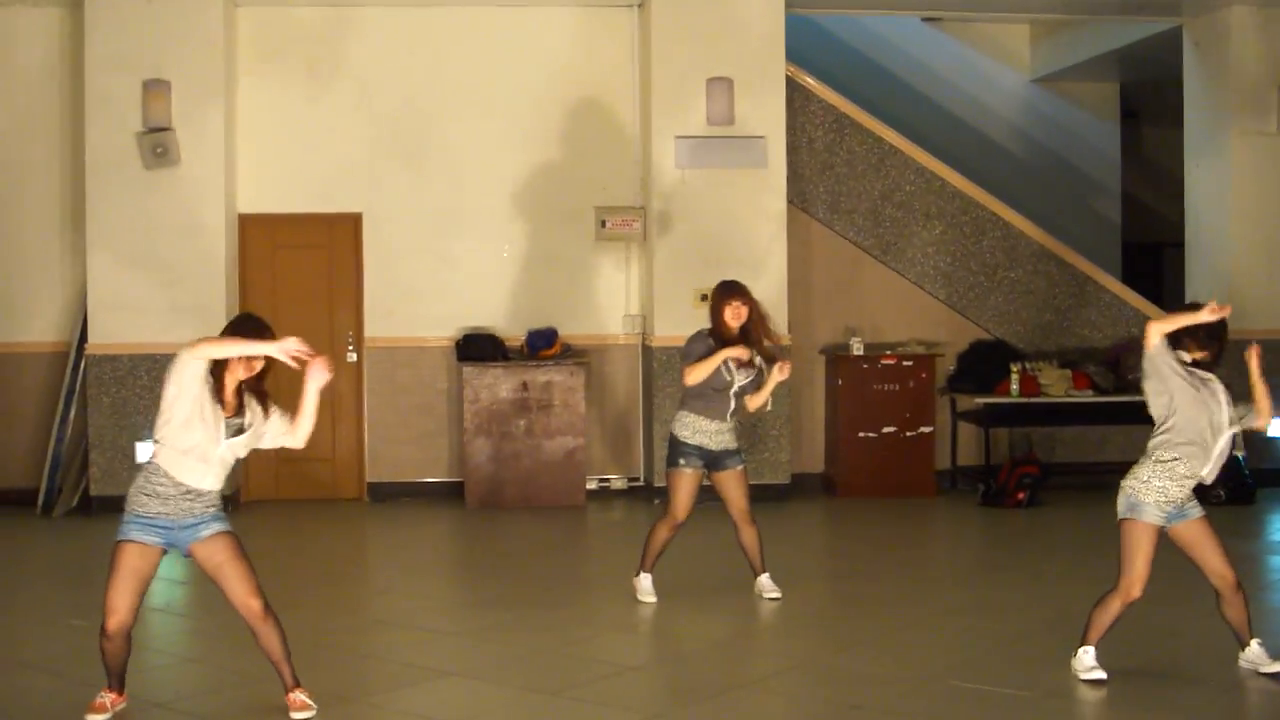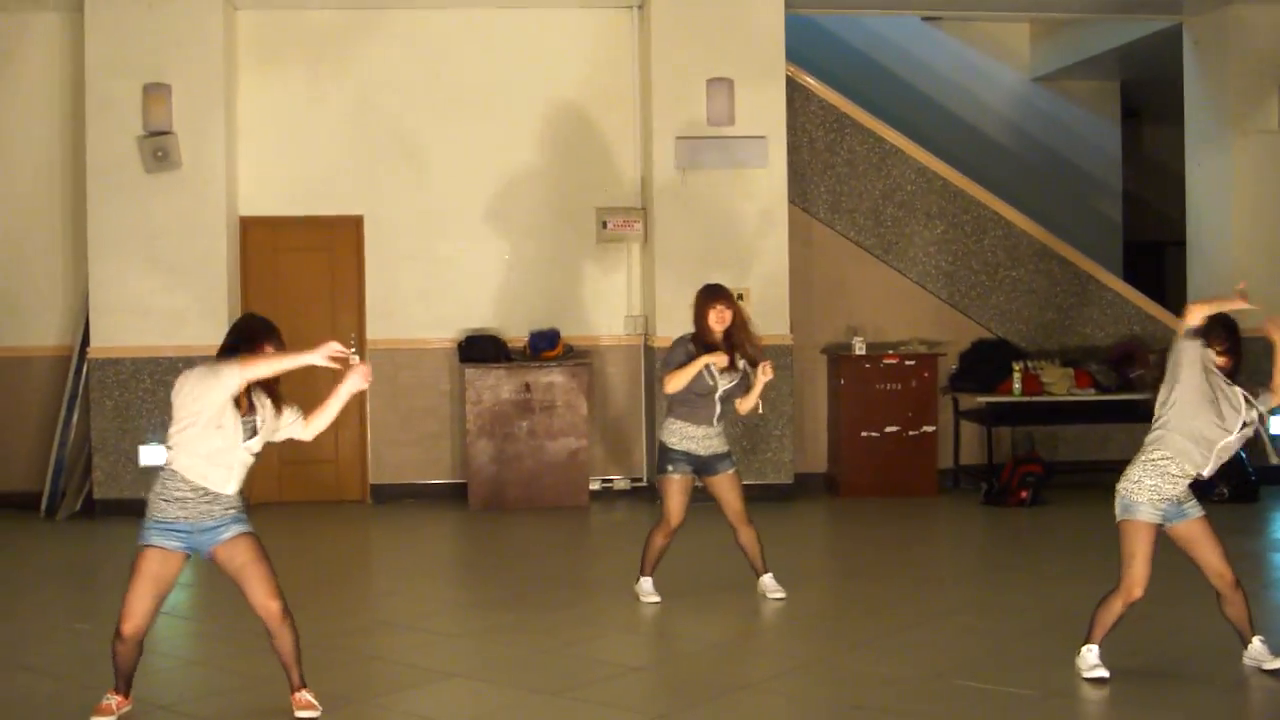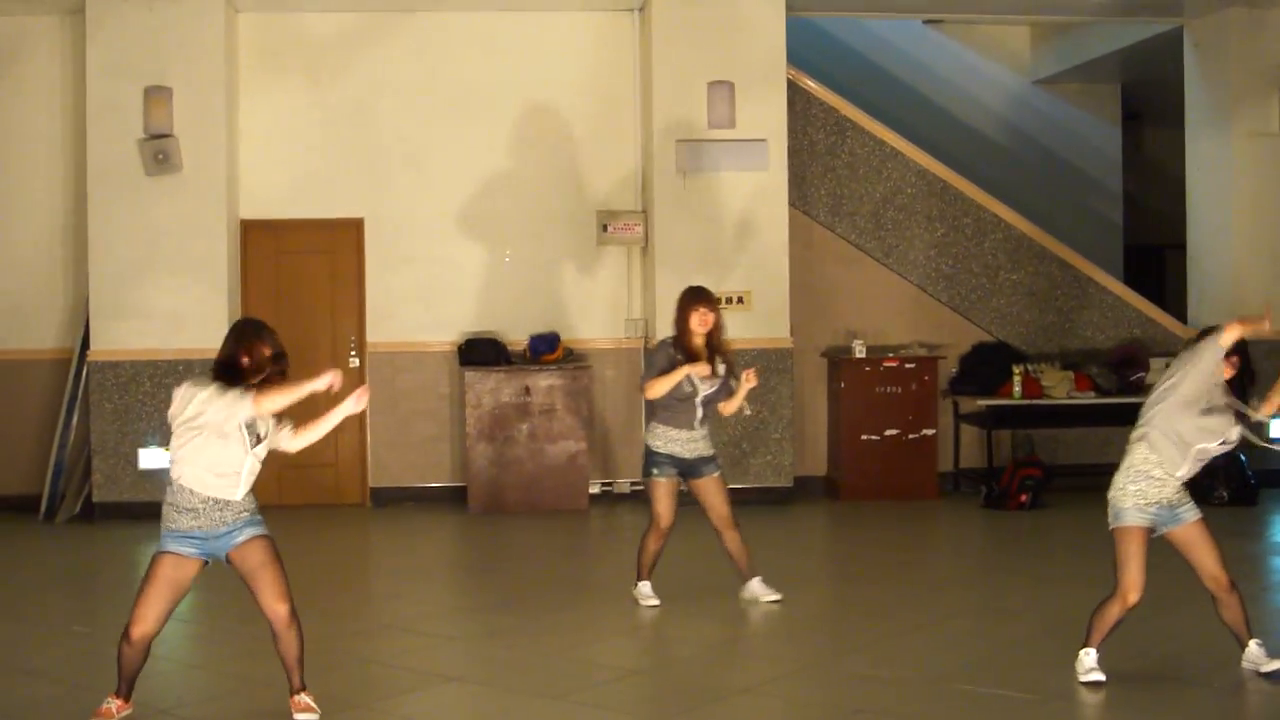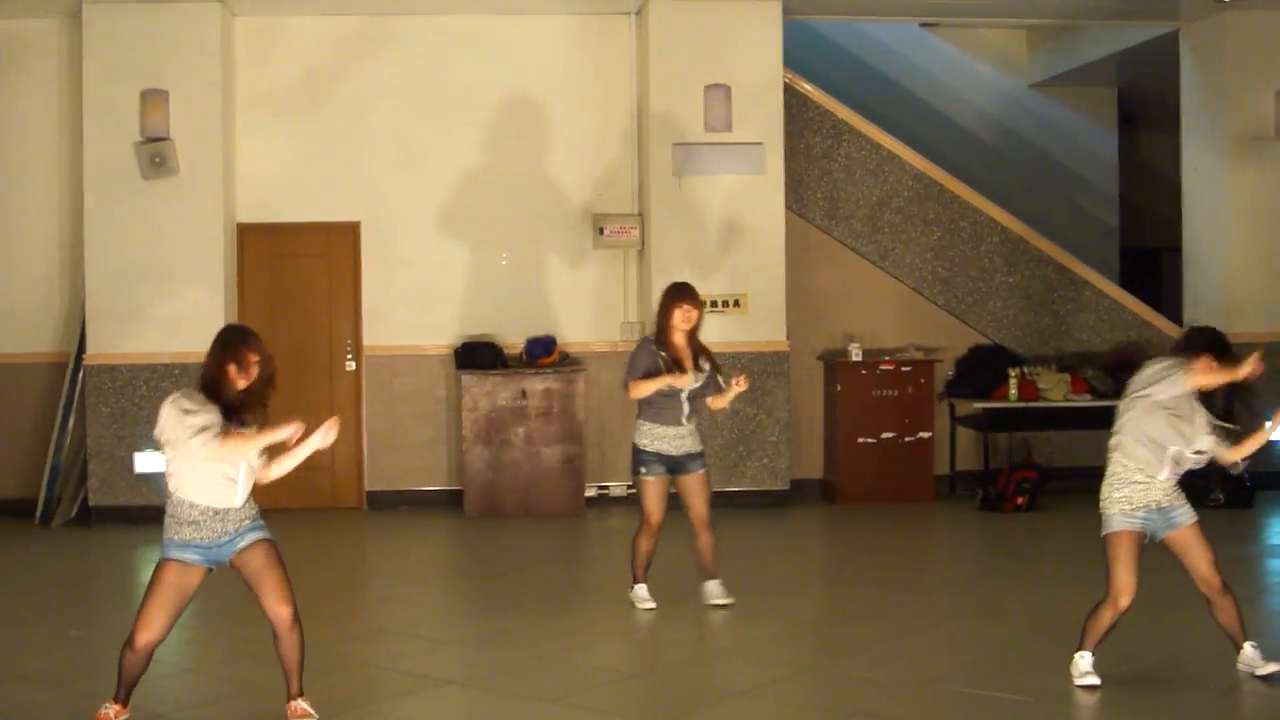
dt=0.1s
person 1, frame 1
left shoulder: (253, 406)
right shoulder: (191, 382)
left elbow: (296, 436)
right elbow: (194, 350)
left wrist: (312, 388)
right wrist: (268, 345)
left hip: (204, 514)
right hip: (152, 509)
left knee: (254, 606)
right knee: (115, 622)
person 1, frame 2
left shoulder: (262, 402)
right shoulder: (198, 386)
left elbow: (307, 428)
right elbow: (242, 369)
left wrist: (347, 387)
right wrist: (311, 354)
left hip: (224, 515)
right hip: (172, 513)
left knee: (274, 608)
right knee: (130, 626)
person 1, frame 3
left shoulder: (252, 410)
right shoulder: (196, 394)
left elbow: (293, 441)
right elbow: (252, 404)
left wrist: (345, 408)
right wrist: (314, 383)
left hip: (242, 521)
right hip: (188, 526)
left knee: (281, 610)
right knee: (140, 630)
person 1, frame 4
left shoulder: (241, 413)
right shoulder: (181, 408)
left elbow: (264, 472)
right elbow: (214, 449)
left wrist: (312, 442)
right wrist: (274, 433)
left hip: (243, 527)
right hip: (188, 535)
left knee: (283, 612)
right knee: (143, 637)
person 2, frame 1
left shoulder: (1214, 389)
right shoulder: (1167, 369)
right elbow: (1153, 327)
right wrist: (1201, 315)
left hip: (1182, 497)
right hip: (1149, 489)
left knee: (1227, 580)
right knee: (1130, 588)
right ankle: (1084, 653)
person 2, frame 2
left shoulder: (1232, 397)
right shoulder: (1190, 365)
right elbow: (1192, 316)
right wrist: (1228, 303)
left hip: (1179, 494)
right hip: (1145, 487)
left knee: (1225, 577)
right knee: (1132, 588)
right ankle: (1089, 651)
person 2, frame 3
left shoulder: (1221, 406)
right shoulder: (1189, 371)
right elbow: (1231, 332)
left hip: (1174, 497)
right hip: (1133, 494)
left knee: (1221, 581)
right knee: (1129, 593)
right ankle: (1087, 656)
person 2, frame 4
left shoulder: (1194, 411)
right shoulder: (1159, 373)
left elbow: (1231, 455)
right elbow: (1199, 378)
right wrist: (1238, 372)
left hip: (1169, 500)
right hip: (1125, 499)
left knee: (1215, 584)
right knee: (1121, 597)
left ankle: (1246, 652)
right ankle: (1082, 659)
person 3, frame 1
left shoulder: (752, 352)
right shoulder: (705, 341)
left elbow: (751, 404)
right elbow: (689, 377)
left wrist: (773, 381)
right wrist: (722, 354)
left hip: (725, 441)
right hip: (689, 438)
left knee: (743, 514)
right knee: (676, 515)
left ankle: (762, 578)
right ankle: (643, 576)
person 3, frame 2
left shoulder: (738, 356)
right shoulder: (686, 346)
left elbow: (743, 407)
right elbow: (669, 385)
left wrist: (760, 382)
right wrist: (704, 360)
left hip: (715, 446)
right hip: (678, 445)
left knee: (740, 516)
right knee: (671, 521)
left ankle: (765, 578)
right ankle: (644, 580)
person 3, frame 3
left shoulder: (719, 358)
right shoulder: (665, 351)
left elbow: (725, 408)
right elbow: (649, 391)
left wrist: (743, 389)
right wrist: (685, 370)
left hip: (700, 449)
right hip: (663, 448)
left knee: (725, 520)
right knee: (662, 524)
left ankle: (752, 582)
right ankle: (642, 584)
person 3, frame 4
left shoulder: (701, 355)
right shoulder: (649, 349)
left elbow: (715, 402)
right elbow: (633, 390)
left wrist: (734, 390)
right wrist: (667, 379)
left hip: (688, 446)
right hip: (651, 446)
left knee: (701, 519)
right knee: (652, 523)
left ankle: (711, 583)
right ankle: (639, 586)
